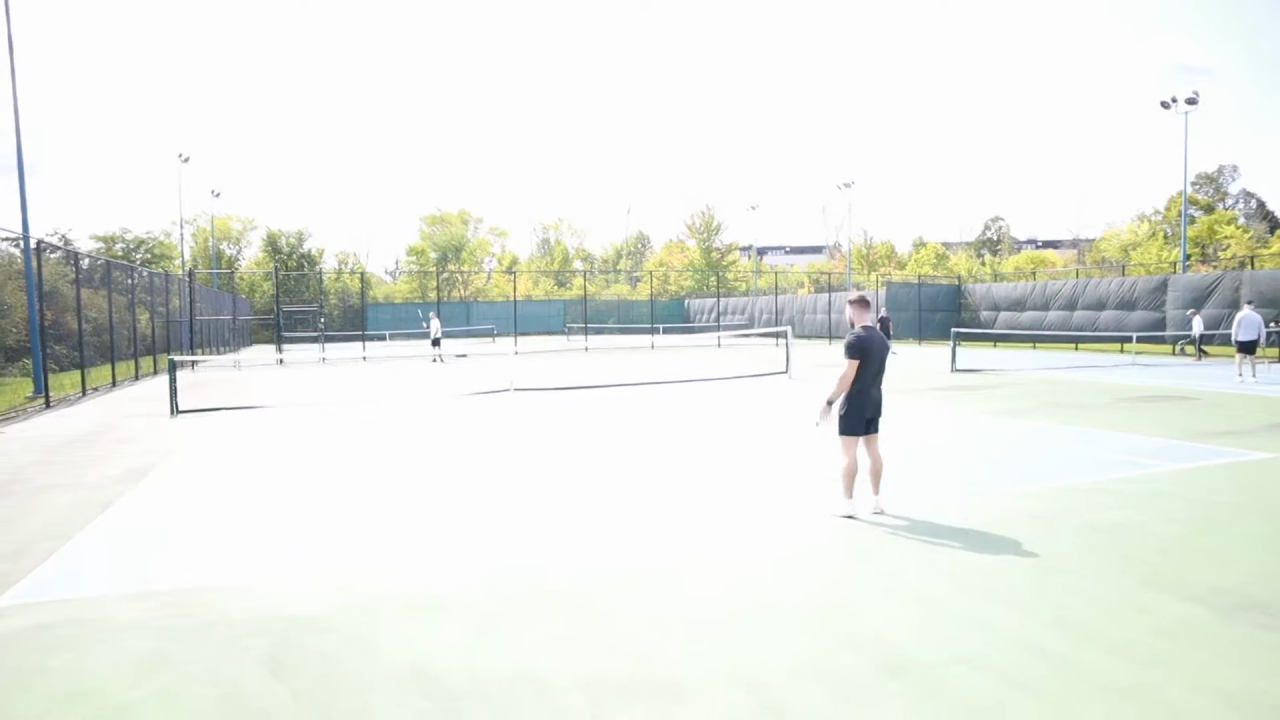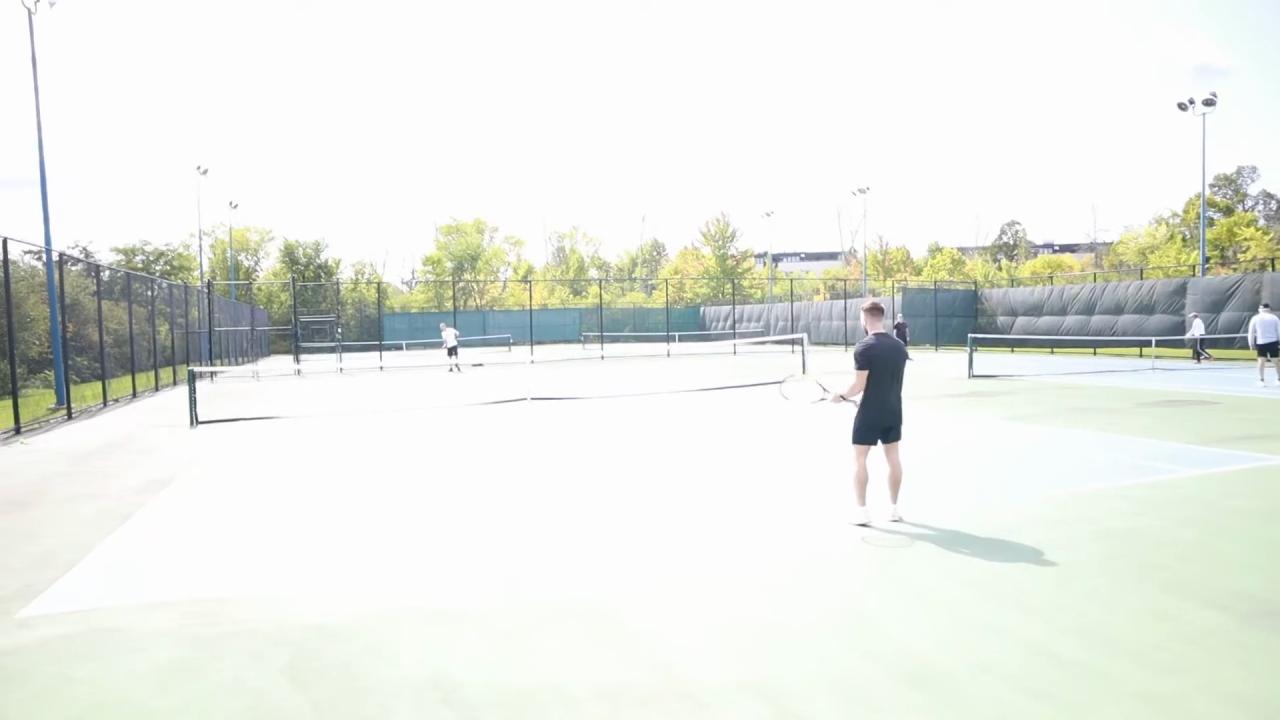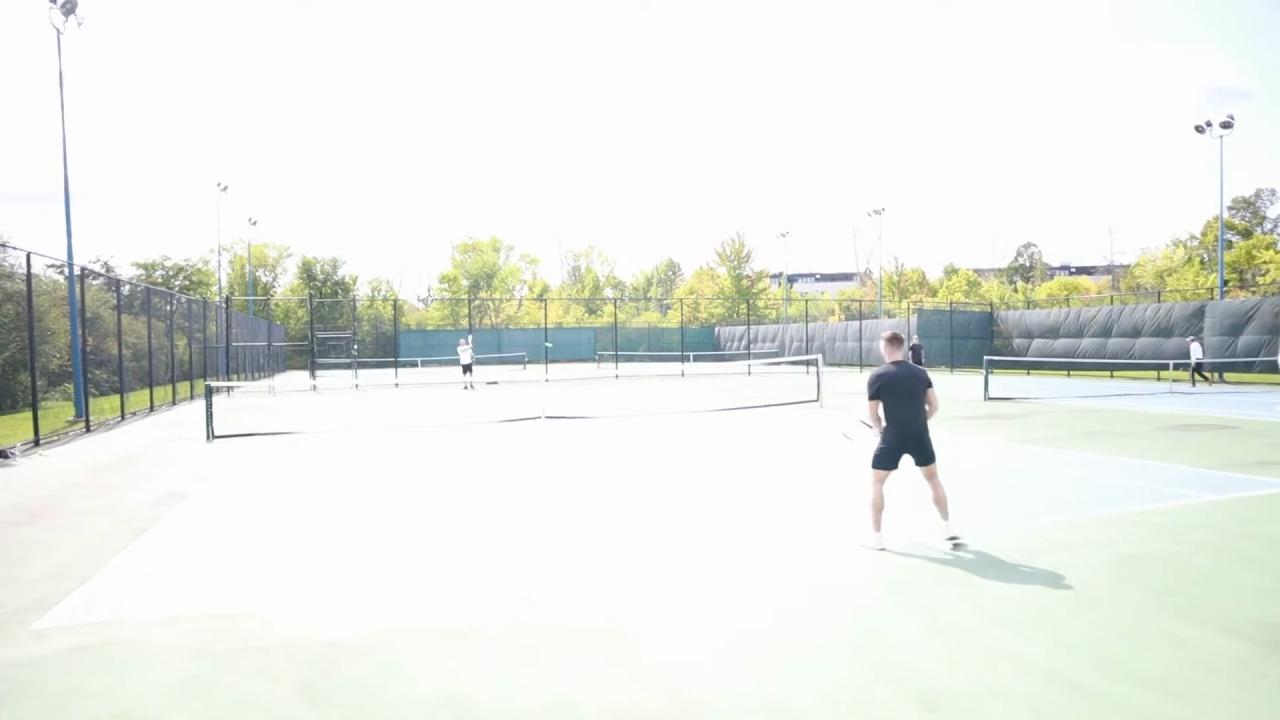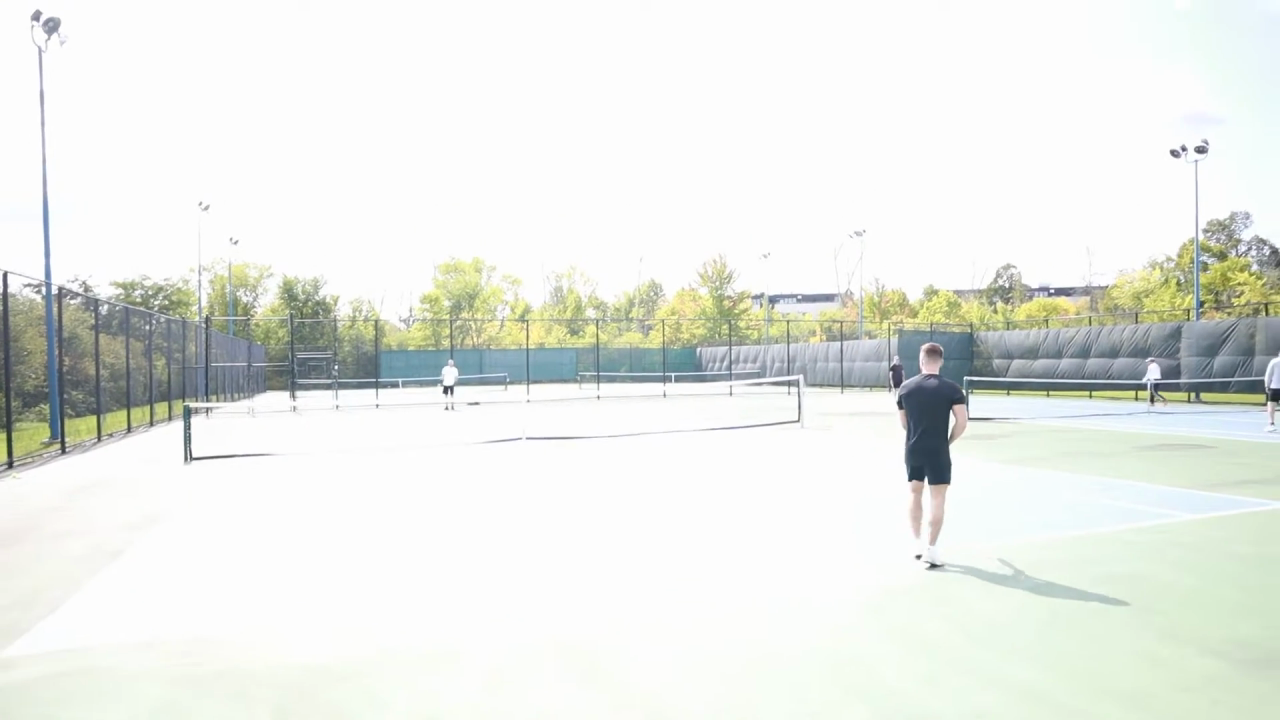
dt=0.5s
person 1, frame 1
left shoulder: (855, 338)
right shoulder: (882, 338)
left elbow: (848, 376)
left wrist: (829, 401)
left hip: (855, 403)
right hip: (874, 402)
left knee: (849, 453)
right knee: (873, 450)
left ankle: (849, 504)
right ankle: (876, 501)
person 1, frame 2
left shoulder: (864, 347)
right shoulder: (899, 346)
left elbow: (859, 386)
right elbow: (899, 380)
left wrist: (842, 396)
left hip: (871, 412)
right hip: (894, 411)
left knee: (860, 459)
right knee: (893, 459)
left ankle: (862, 511)
right ankle: (894, 509)
person 1, frame 3
left shoulder: (877, 376)
right shoulder: (920, 373)
left elbow: (873, 415)
right elbow: (933, 407)
left wrist: (879, 428)
left hip: (892, 438)
right hip: (919, 435)
left knee: (877, 484)
right knee: (933, 481)
left ankle: (876, 537)
right ankle: (948, 529)
person 1, frame 4
left shoulder: (906, 387)
right shoulder: (952, 388)
left elbow: (903, 422)
right elbow: (962, 422)
right wrist: (948, 441)
left hip: (912, 451)
right hip: (937, 452)
left knee: (915, 496)
right knee: (937, 500)
left ankle: (918, 544)
right ankle: (931, 550)
